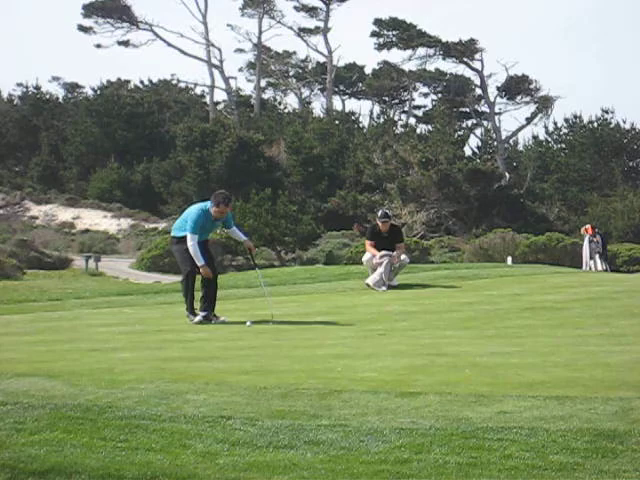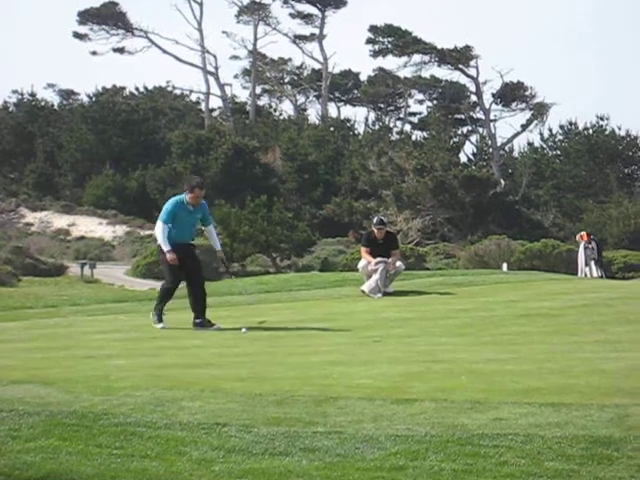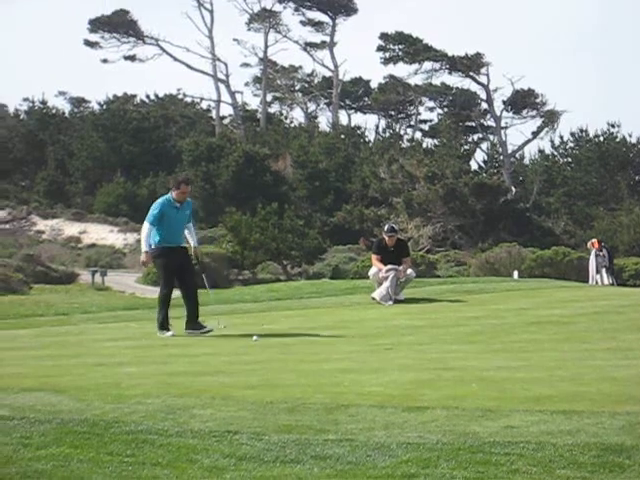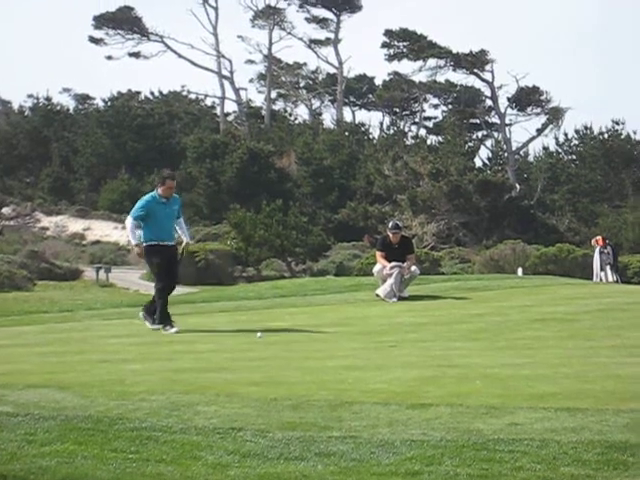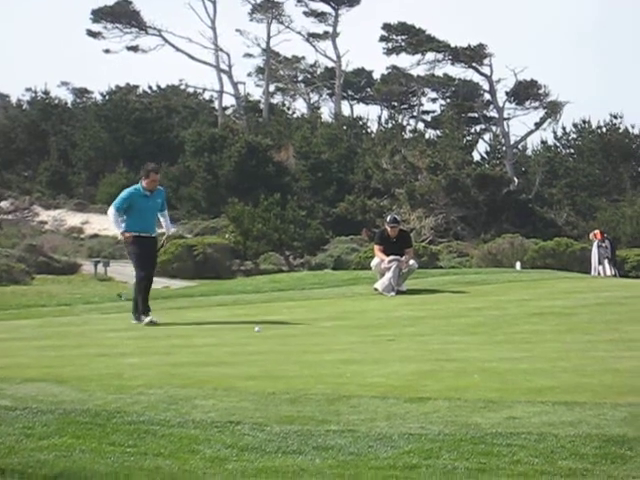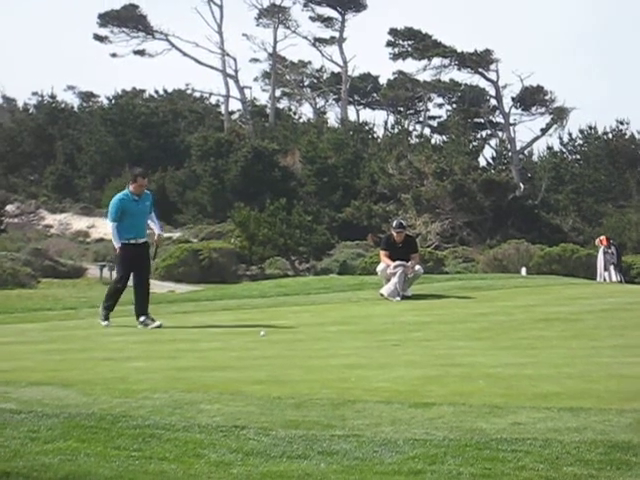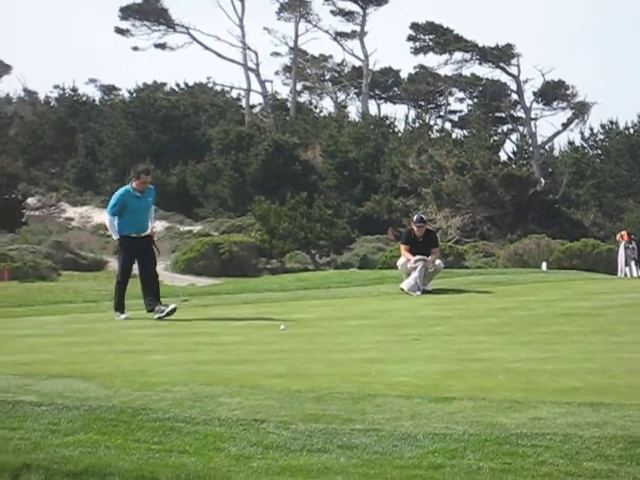
dt=0.3s
person 1, frame 1
left shoulder: (225, 213)
right shoulder: (198, 213)
left elbow: (231, 229)
right elbow: (191, 242)
left wrist: (245, 240)
right wrist: (201, 265)
left hip: (200, 241)
right hip: (181, 240)
left knee: (212, 273)
right knee: (190, 271)
left ankle: (206, 312)
right ankle: (190, 311)
person 1, frame 2
left shoulder: (202, 206)
right shoulder: (173, 204)
left elbow: (208, 227)
right elbow: (160, 228)
left wrist: (218, 249)
right wrist: (168, 251)
left hip: (187, 246)
right hip: (169, 246)
left knee: (197, 280)
right knee: (172, 280)
left ankle: (199, 318)
right ankle: (157, 312)
person 1, frame 3
left shoulder: (188, 204)
right shoulder: (161, 205)
right elbow: (146, 228)
left wrist: (195, 244)
right wrist: (145, 251)
left hip: (181, 249)
right hip: (163, 251)
left knee: (191, 285)
right knee: (167, 288)
left ankle: (193, 323)
right ankle: (163, 326)
person 1, frame 4
left shoulder: (176, 200)
right shoulder: (147, 201)
right elbow: (130, 222)
left wrist: (186, 238)
right wrist: (135, 243)
left hip: (170, 246)
right hip: (153, 247)
left knee: (171, 283)
right knee: (162, 284)
left ankle: (148, 312)
right ankle: (164, 321)
person 1, frame 5
left shoulder: (161, 192)
right shoulder: (130, 194)
left elbow: (163, 213)
right elbow: (112, 212)
left wrist: (168, 230)
right wrist: (122, 231)
left hip: (151, 239)
right hip: (135, 239)
left knee: (148, 275)
right knee: (142, 273)
left ankle: (139, 312)
right ankle: (142, 312)
person 1, frame 6
left shoulder: (148, 196)
right shoulder: (119, 200)
right elbow: (112, 225)
left wrist: (157, 231)
right wrist: (118, 246)
left hip: (143, 245)
right hip: (126, 246)
left knee: (143, 281)
right knee: (121, 280)
left ankle: (143, 316)
right ankle: (105, 310)
person 1, frame 7
left shoulder: (151, 191)
right shoulder: (122, 195)
right elbow: (109, 217)
right wrist: (116, 237)
left hip: (145, 238)
right hip: (127, 240)
left knee: (150, 272)
right knee: (123, 275)
left ankle: (154, 305)
right ankle: (119, 309)
